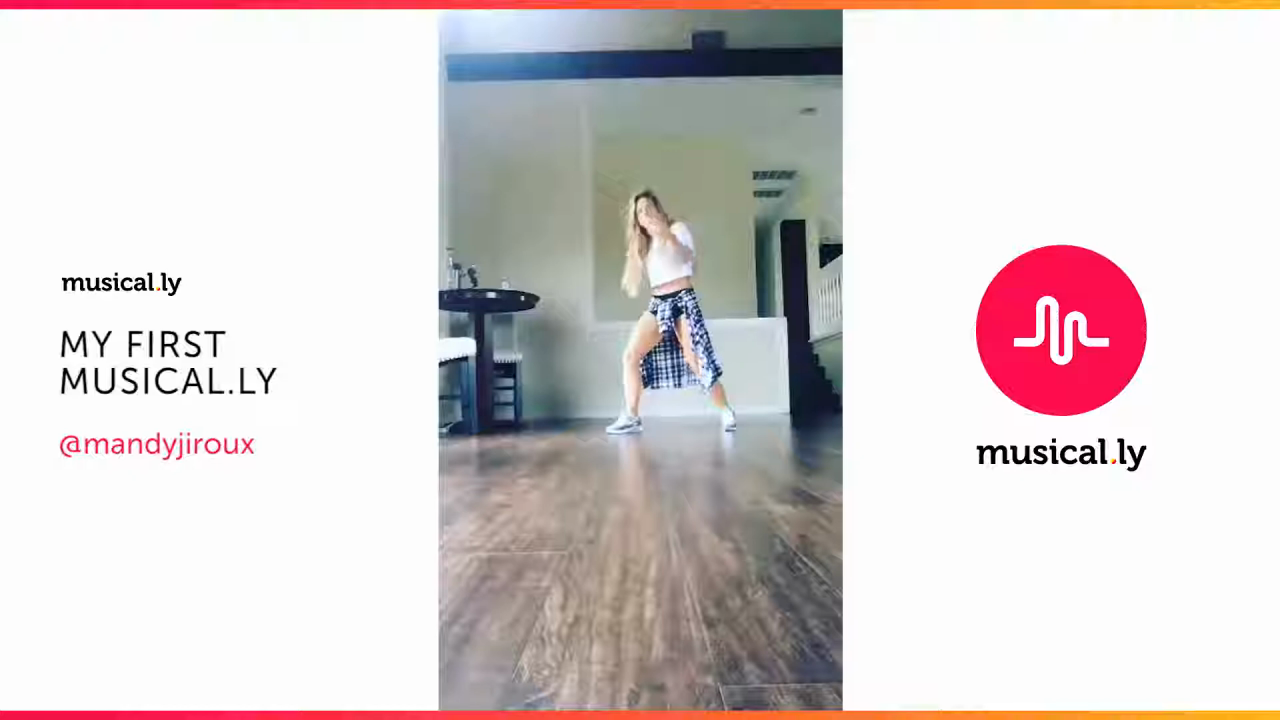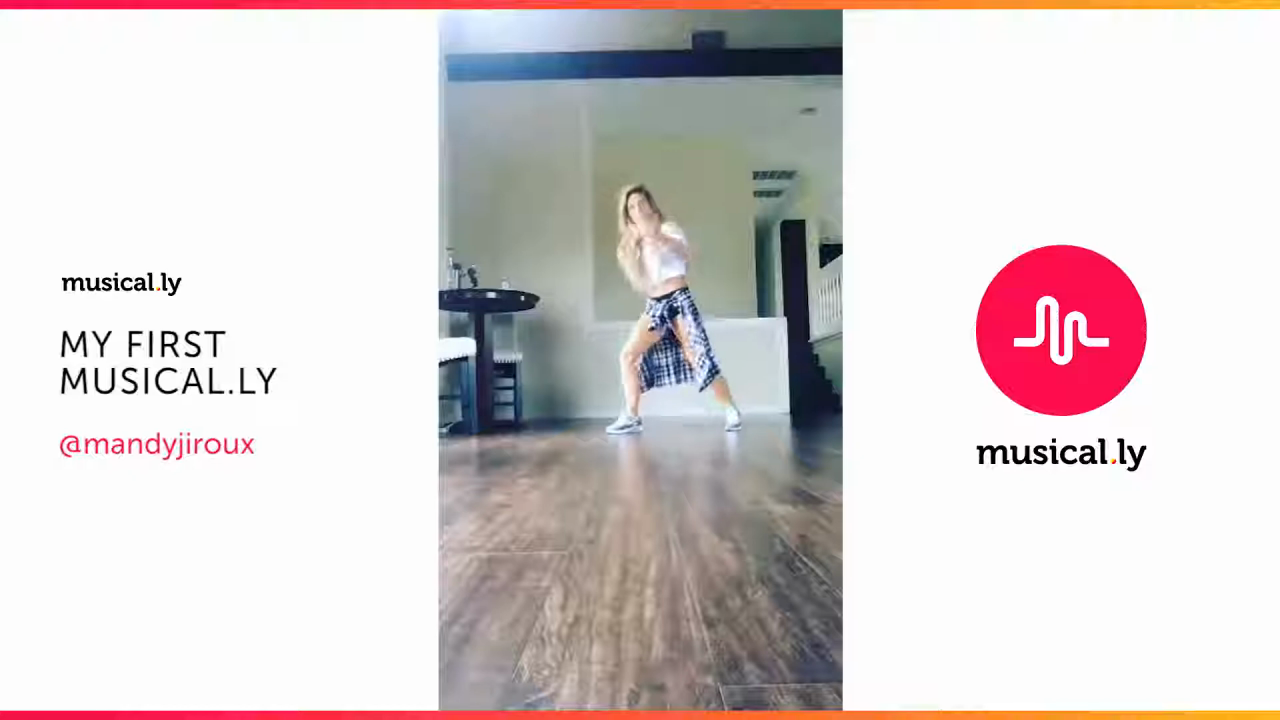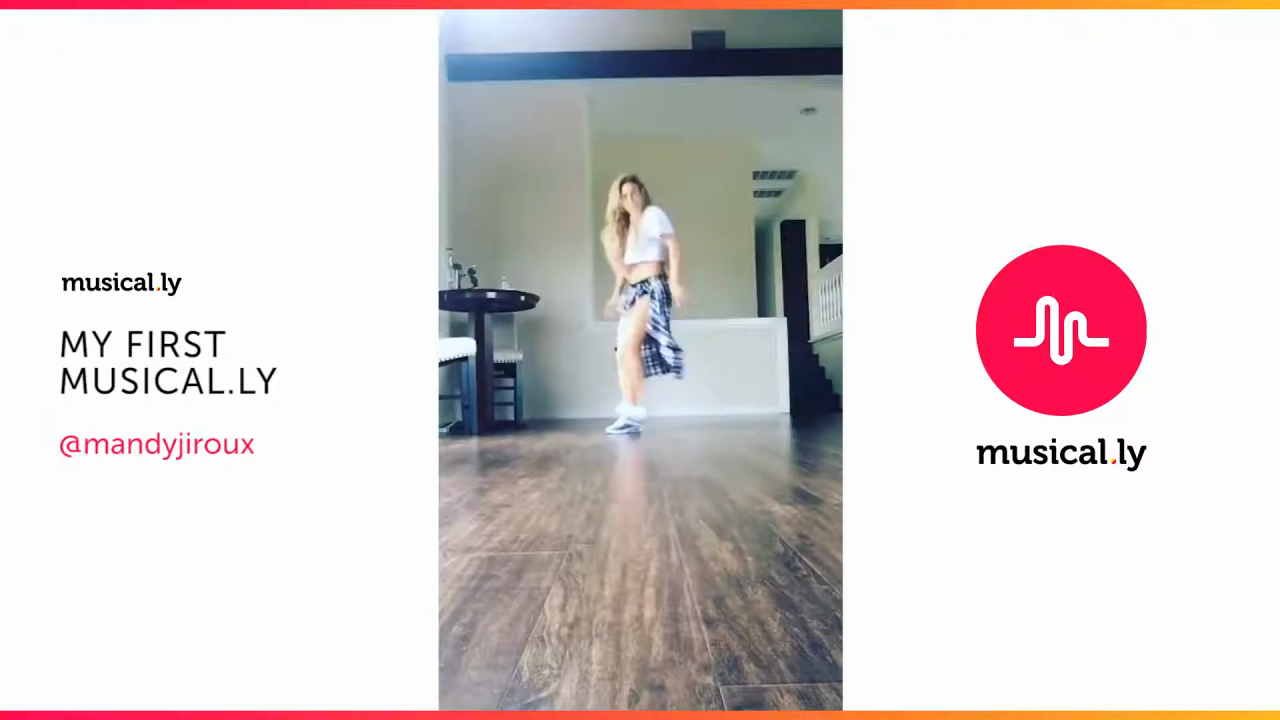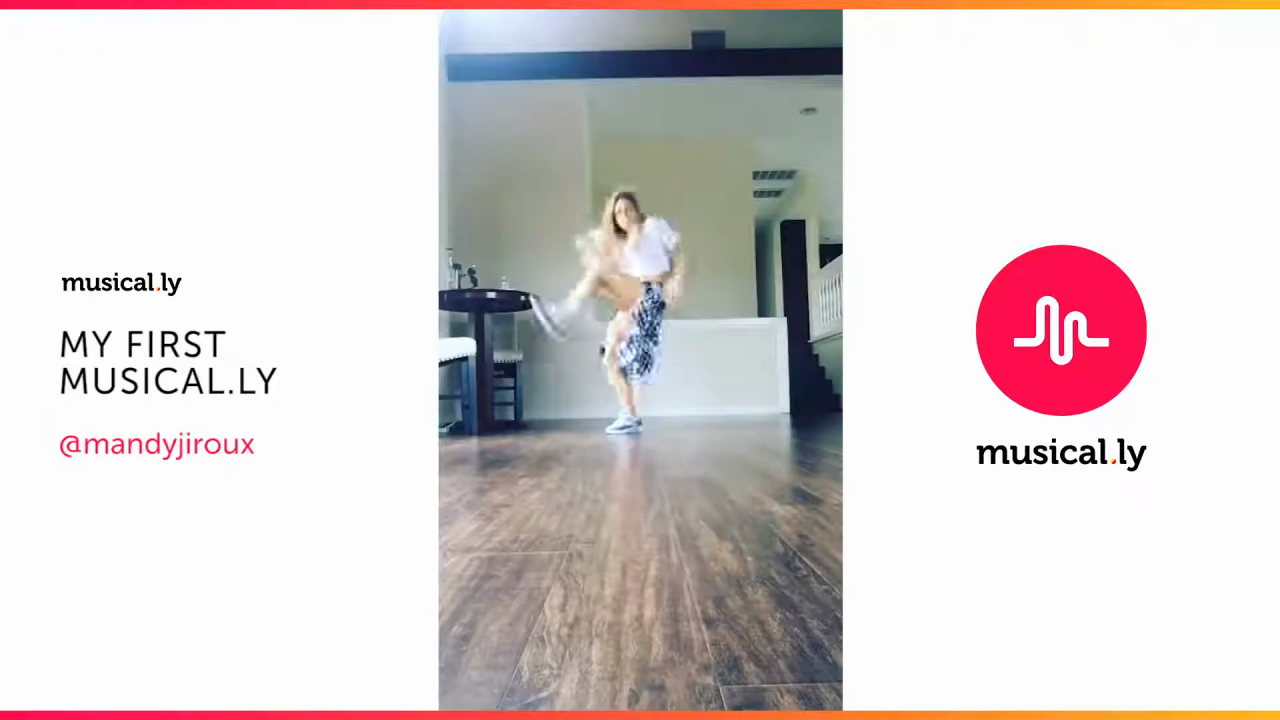
dt=0.3s
person 1, frame 1
left shoulder: (678, 229)
right shoulder: (643, 244)
left elbow: (686, 257)
right elbow: (635, 281)
left wrist: (667, 235)
left hip: (683, 301)
right hip: (657, 304)
left knee: (696, 360)
right knee: (631, 356)
left ankle: (726, 413)
right ankle: (631, 418)
person 1, frame 2
left shoulder: (666, 229)
right shoulder: (633, 241)
left elbow: (684, 252)
left wrist: (659, 238)
left hip: (678, 300)
right hip: (654, 305)
left knee: (698, 359)
right knee: (628, 355)
left ankle: (731, 411)
right ankle: (631, 417)
person 1, frame 3
left shoulder: (652, 214)
right shoulder: (623, 228)
left elbow: (672, 245)
left wrist: (675, 282)
right wrist: (616, 294)
left hip: (653, 287)
right hip: (634, 291)
left knee: (630, 346)
right knee: (623, 350)
left ankle: (633, 407)
right ankle: (630, 412)
person 1, frame 4
left shoulder: (654, 226)
right shoulder: (618, 242)
left elbow: (677, 253)
left wrist: (676, 280)
left hip: (651, 295)
right hip: (628, 300)
left knee: (596, 275)
right knee: (612, 359)
left ankle: (561, 318)
right ankle: (630, 417)
